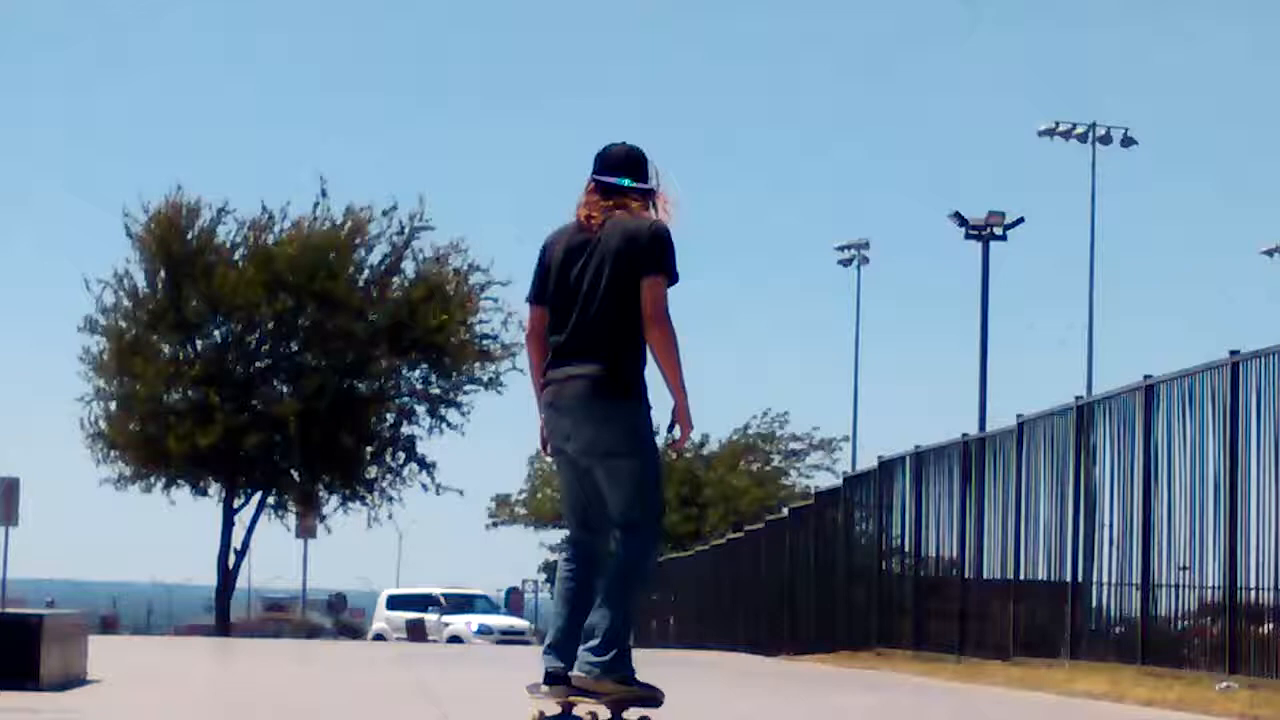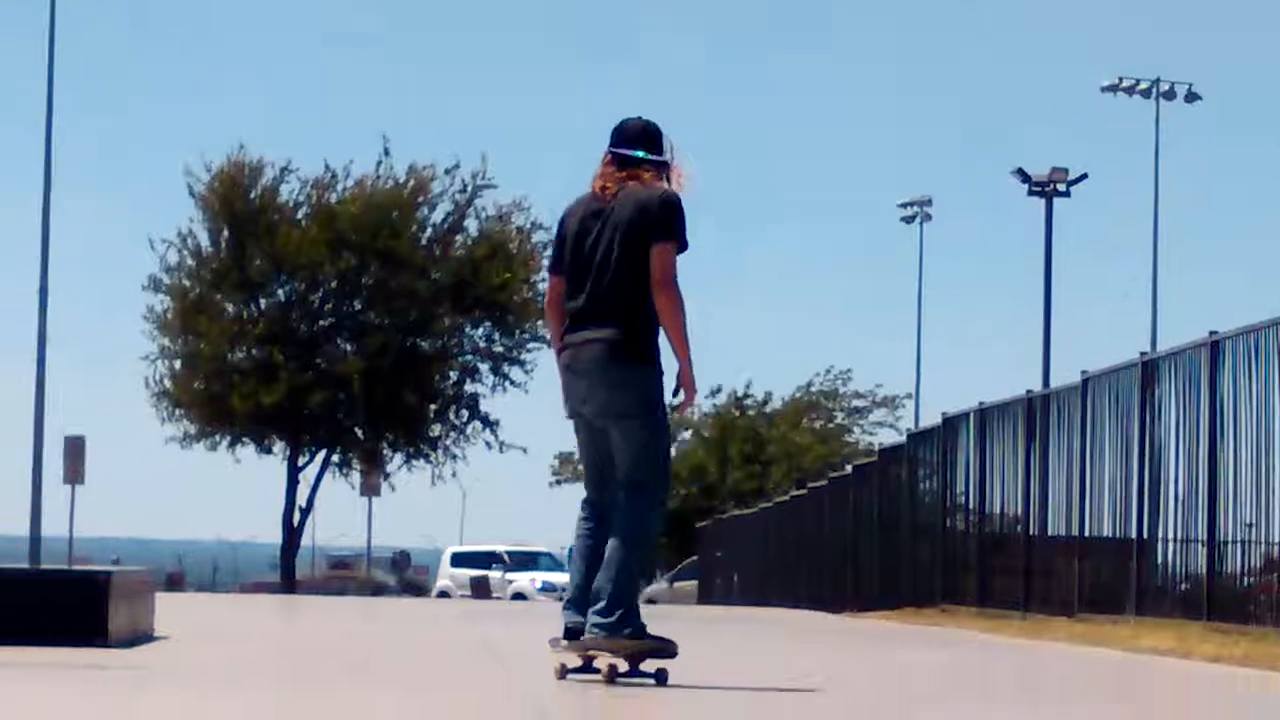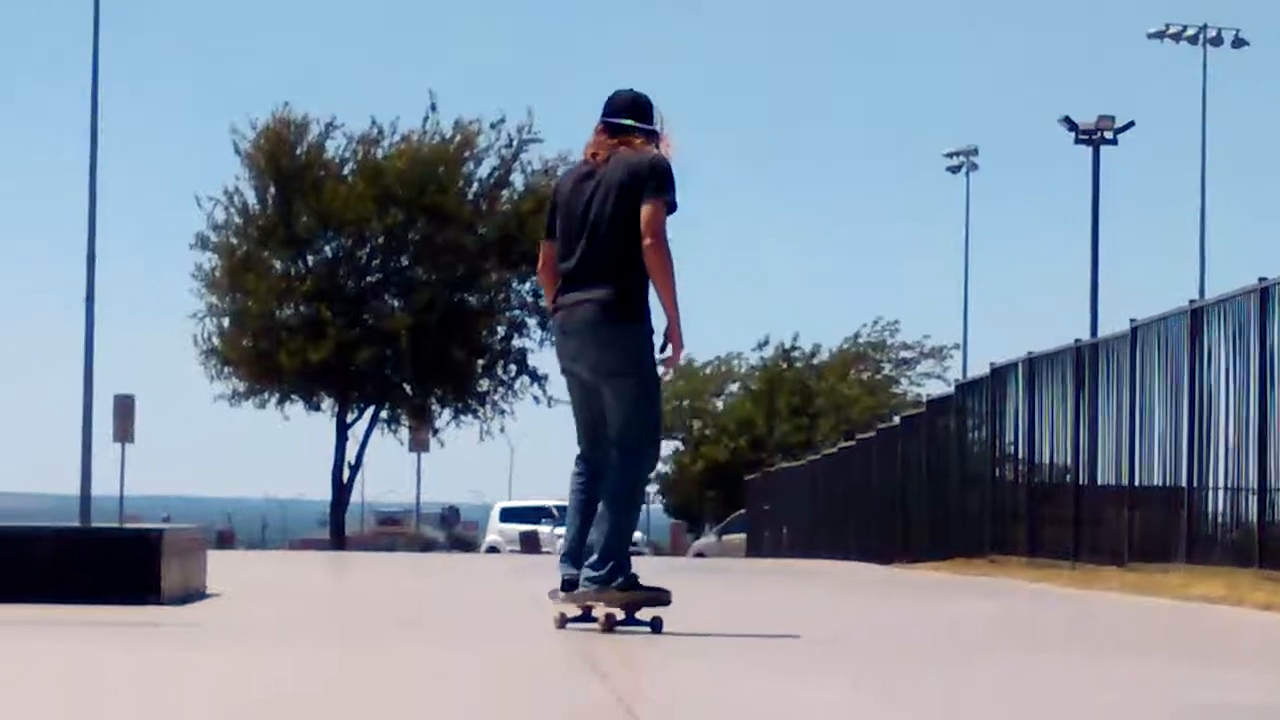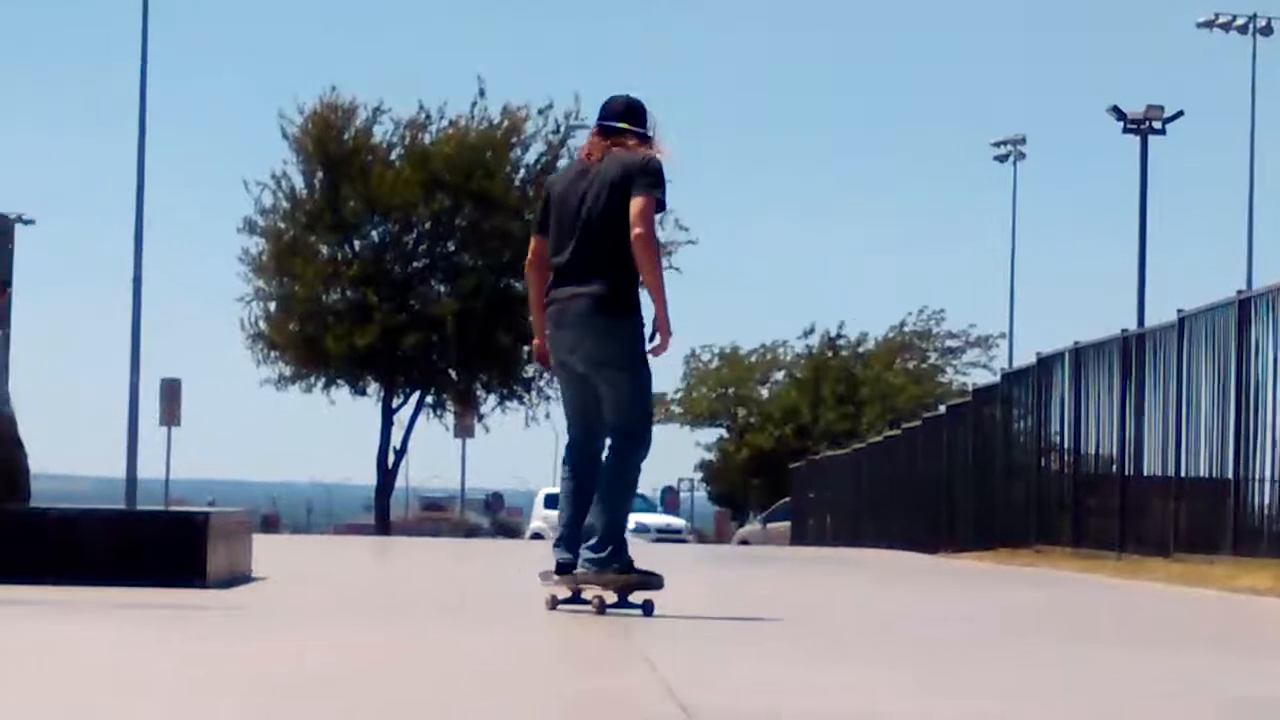
dt=0.2s
person 1, frame 1
left shoulder: (557, 241)
right shoulder: (648, 233)
left elbow: (535, 334)
right elbow: (654, 320)
right wrist: (680, 400)
left hip: (561, 403)
right hip: (613, 401)
left knee: (583, 540)
right knee: (637, 533)
left ankle: (559, 663)
right ankle: (601, 660)
person 1, frame 2
left shoulder: (576, 210)
right shoulder: (660, 202)
left elbow: (553, 302)
right elbow: (662, 285)
right wrist: (685, 364)
left hip: (577, 366)
right hip: (627, 364)
left knee: (600, 497)
right knee: (643, 495)
left ankle: (578, 618)
right ankle: (610, 620)
person 1, frame 3
left shoulder: (570, 176)
right shoulder: (650, 165)
left elbow: (546, 265)
right elbow: (651, 242)
right wrist: (674, 319)
left hip: (569, 326)
right hip: (617, 323)
left knee: (593, 453)
right knee: (637, 450)
left ankle: (574, 570)
right ankle: (604, 570)
person 1, frame 4
left shoulder: (563, 175)
right shoulder: (642, 164)
left elbow: (535, 260)
right elbow: (640, 234)
left wrist: (541, 329)
right wrist: (662, 309)
left hip: (563, 319)
right hip: (609, 316)
left knee: (582, 441)
right knee: (629, 437)
left ankle: (567, 555)
right ankle: (602, 555)
